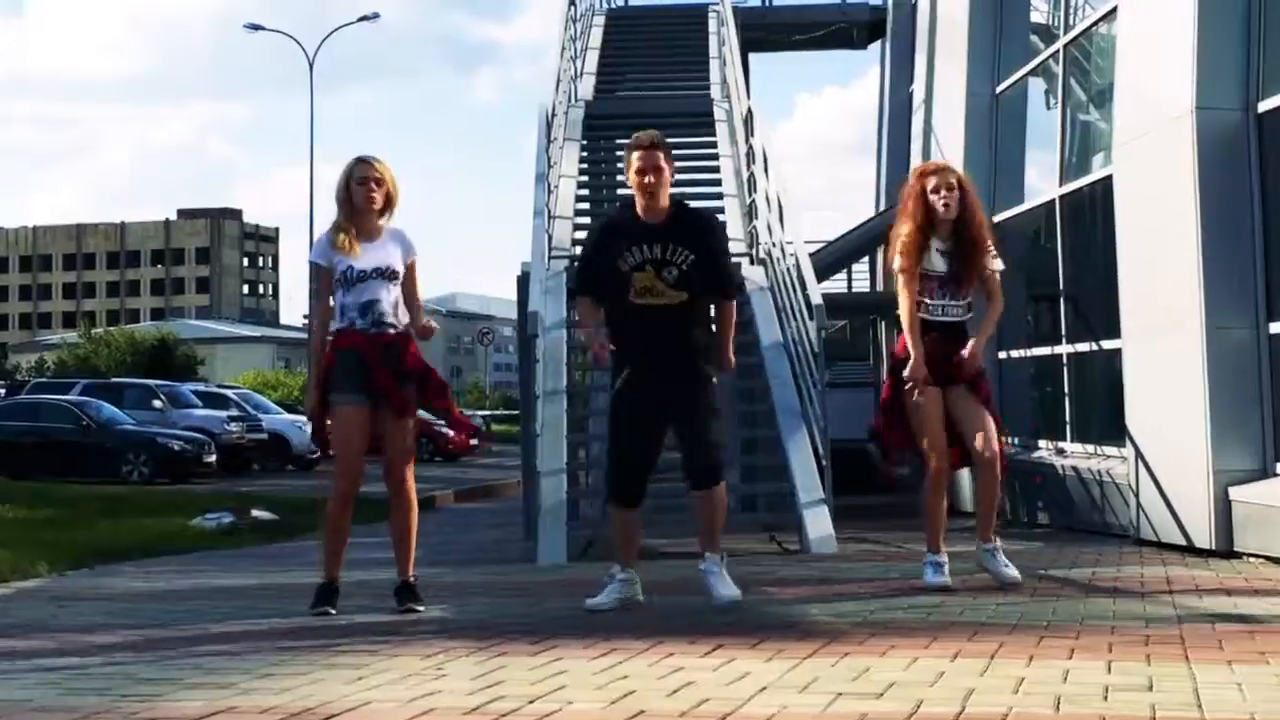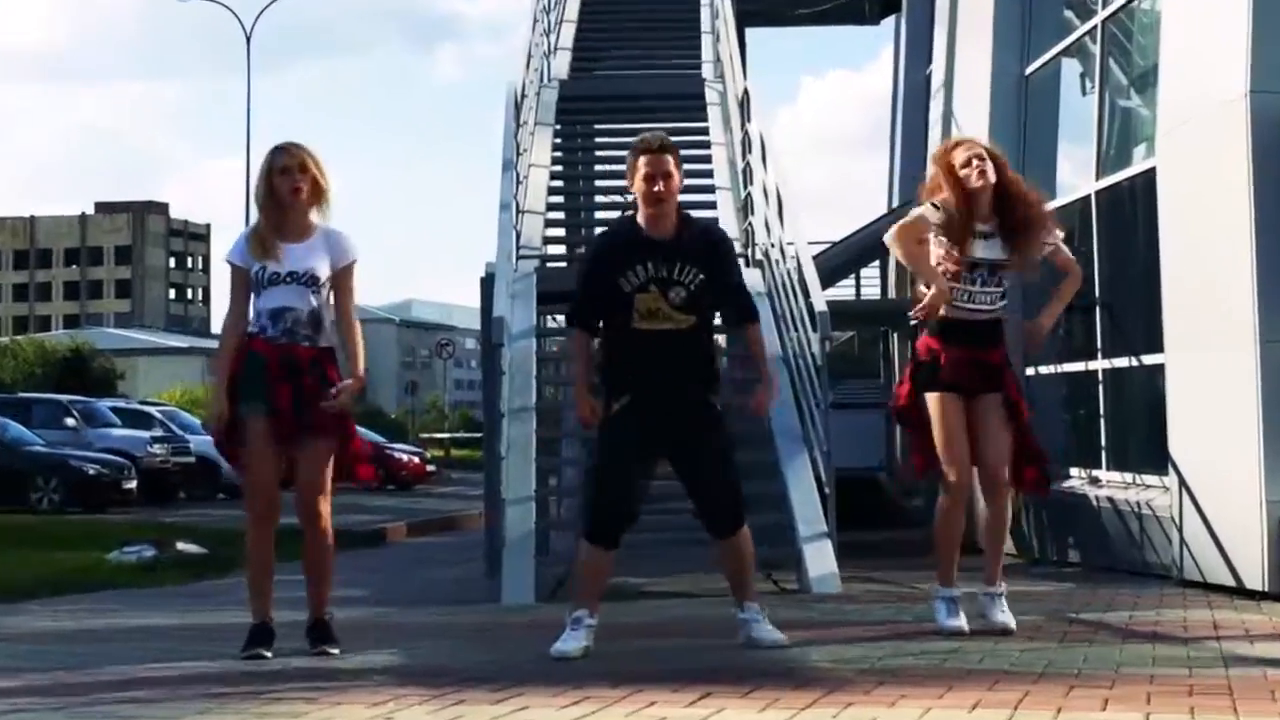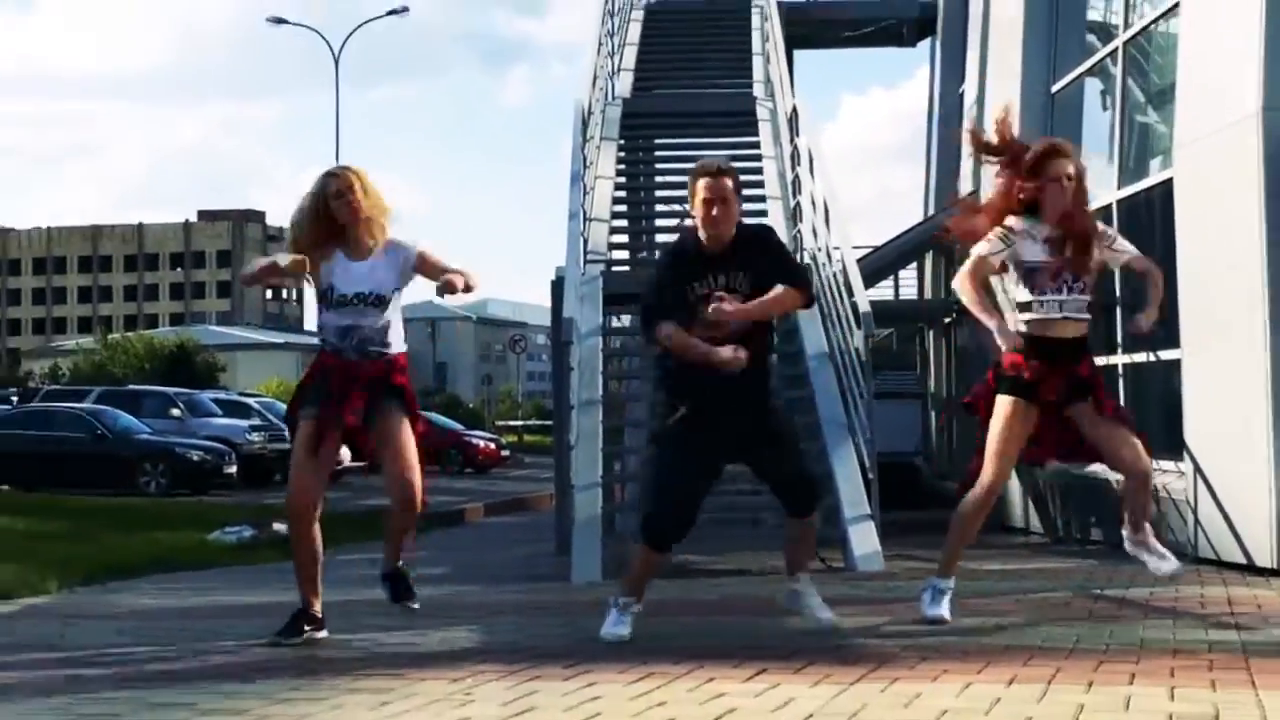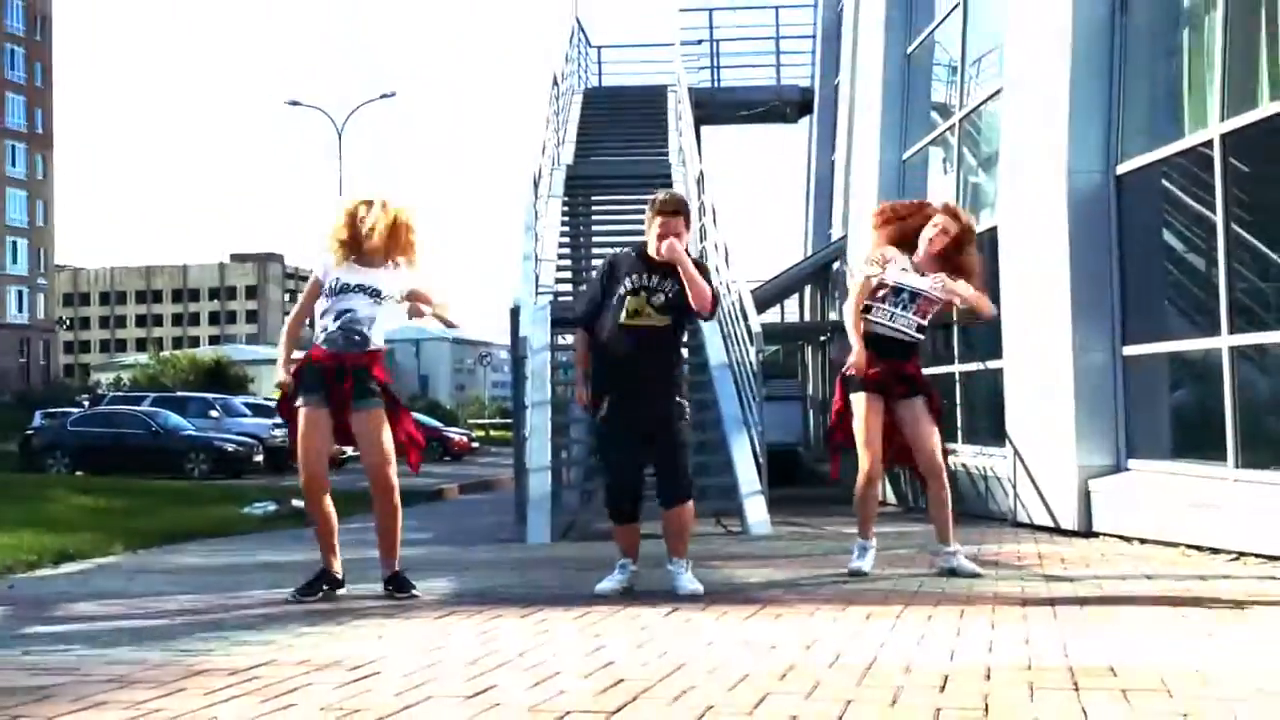
dt=1s
person 1, frame 1
left shoulder: (702, 226)
right shoulder: (609, 230)
left elbow: (726, 291)
right elbow: (586, 293)
left wrist: (725, 348)
right wrist: (594, 332)
left hip: (692, 366)
right hip: (635, 369)
left knee: (707, 463)
right knee: (625, 476)
left ankle: (714, 566)
right ankle: (625, 577)
person 1, frame 2
left shoulder: (710, 242)
right shoulder: (609, 247)
left elbow: (742, 314)
right elbow: (583, 324)
left wrist: (764, 377)
right wrist: (583, 391)
left hip: (695, 400)
right hip: (629, 403)
left knee: (727, 508)
right knee: (605, 514)
left ankle: (750, 614)
right ankle: (582, 622)
person 1, frame 3
left shoulder: (760, 243)
right shoulder: (675, 255)
left elbow: (799, 292)
right elbow: (658, 324)
left wrist: (745, 313)
right wrist: (711, 354)
left hip: (752, 404)
right hip: (691, 408)
left knee: (802, 491)
right knee: (665, 516)
left ankle: (798, 583)
right ankle: (625, 604)
person 1, frame 4
left shoulder: (690, 270)
right shoulder: (616, 266)
left elbow: (705, 309)
right elbow: (585, 324)
left wrist: (681, 260)
right wrist: (584, 380)
left hip: (664, 395)
right hip: (615, 398)
left knee: (675, 486)
right knee: (621, 489)
left ankle: (679, 566)
right ankle: (627, 566)
person 2, frame 1
left shoulder: (400, 241)
right shoulder: (328, 246)
right elbow: (320, 315)
left wrist: (421, 325)
right wrist: (313, 382)
left hip: (397, 357)
right hip: (350, 358)
left knee: (401, 477)
right knee: (347, 479)
left ankle: (406, 580)
right ankle: (329, 583)
person 2, frame 2
left shoulder: (334, 242)
right shoulder: (250, 244)
left elbow: (345, 317)
right elbow: (236, 319)
left wrist: (357, 374)
right wrist: (220, 388)
left hip: (314, 371)
right hip: (260, 369)
left knee: (314, 507)
right knee: (261, 506)
left ankle: (318, 618)
right ankle: (261, 622)
person 2, frame 3
left shoulder: (398, 253)
right shoulder: (318, 256)
left elbow: (460, 279)
right elbow: (250, 276)
left wrist: (455, 279)
right wrist: (273, 265)
left hip: (384, 380)
right hip: (330, 380)
left knee: (408, 492)
right knee: (299, 502)
left ankle: (393, 564)
right ankle: (311, 610)
person 2, frame 4
left shoulder: (398, 275)
right shoulder: (331, 266)
left elbow: (449, 318)
right elbow: (296, 318)
left wrist: (430, 309)
right wrist: (284, 364)
left hip: (365, 373)
right hip: (320, 372)
left knee: (384, 476)
right knee: (312, 480)
left ankle: (392, 572)
right ankle: (331, 570)
person 3, frame 1
left shoulder: (977, 241)
right shoulder: (912, 239)
left elbow: (995, 299)
right elbow: (907, 303)
left wrist: (977, 344)
right wrist: (916, 360)
left hip: (959, 355)
right hip: (918, 355)
left knee: (989, 451)
right knee: (937, 462)
left ankle: (988, 546)
right ankle: (934, 557)
person 3, frame 2
left shoulder: (1020, 223)
right shoulder: (942, 213)
left elbow: (1072, 270)
right elbow: (896, 235)
left wrist: (1047, 318)
right wrist: (932, 282)
left hip: (991, 356)
right hip: (941, 354)
left knee: (999, 477)
right knee: (957, 480)
person 3, frame 3
left shoulder: (1094, 235)
right shoulder: (1013, 230)
left elbow: (1151, 270)
right elbow: (965, 280)
left wrist: (1150, 311)
right wrist: (996, 325)
left hip: (1077, 368)
right hip: (1025, 366)
left knee: (1138, 467)
right knee: (990, 483)
left ankle: (1137, 533)
right ankle: (940, 583)
person 3, frame 4
left shoulder: (945, 279)
right shoulder: (885, 256)
left elbow: (988, 310)
right elbow: (854, 305)
left wrist: (963, 292)
right wrist: (857, 348)
left hip: (906, 370)
right hip: (869, 366)
left knee: (932, 463)
right knee: (870, 465)
left ankle: (948, 551)
right ankle: (865, 544)
